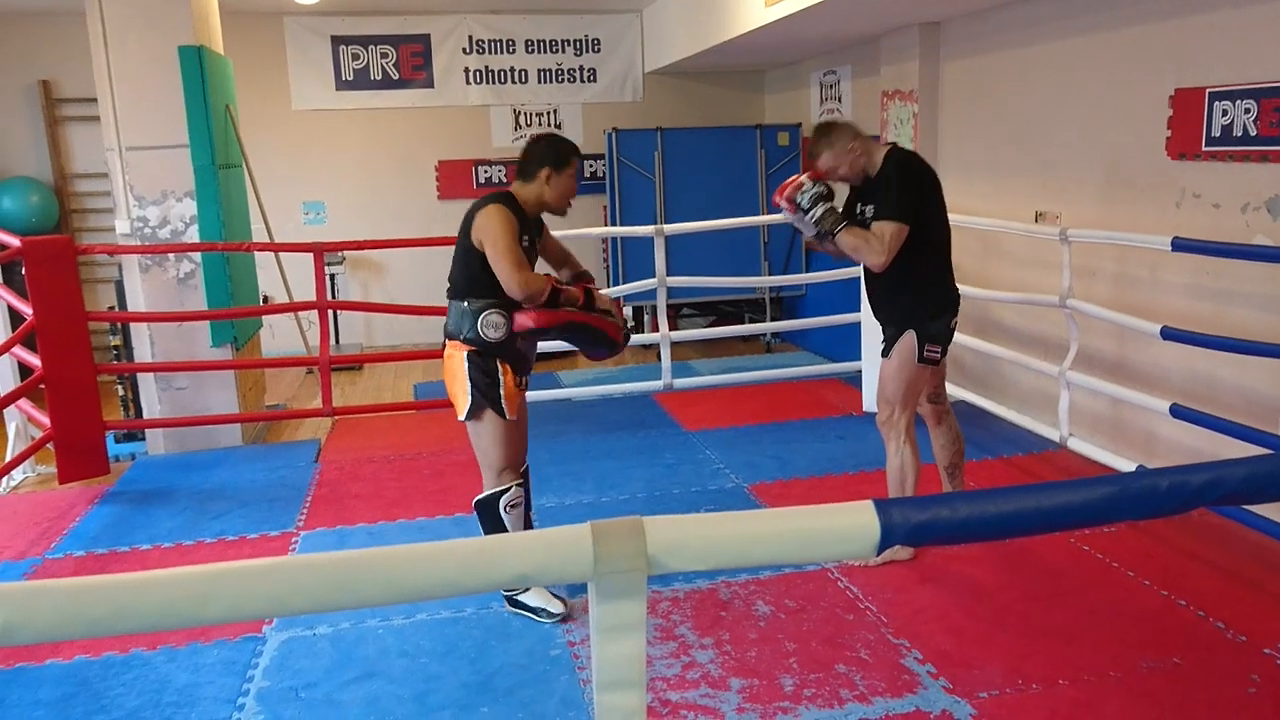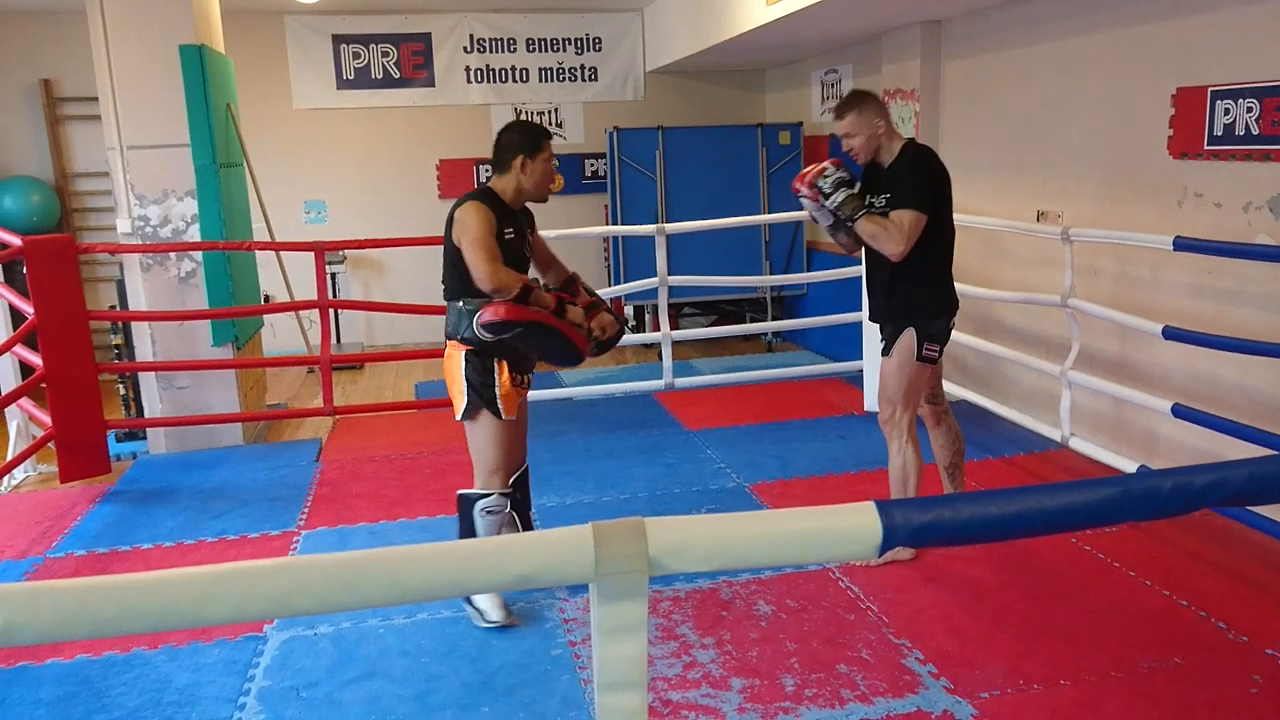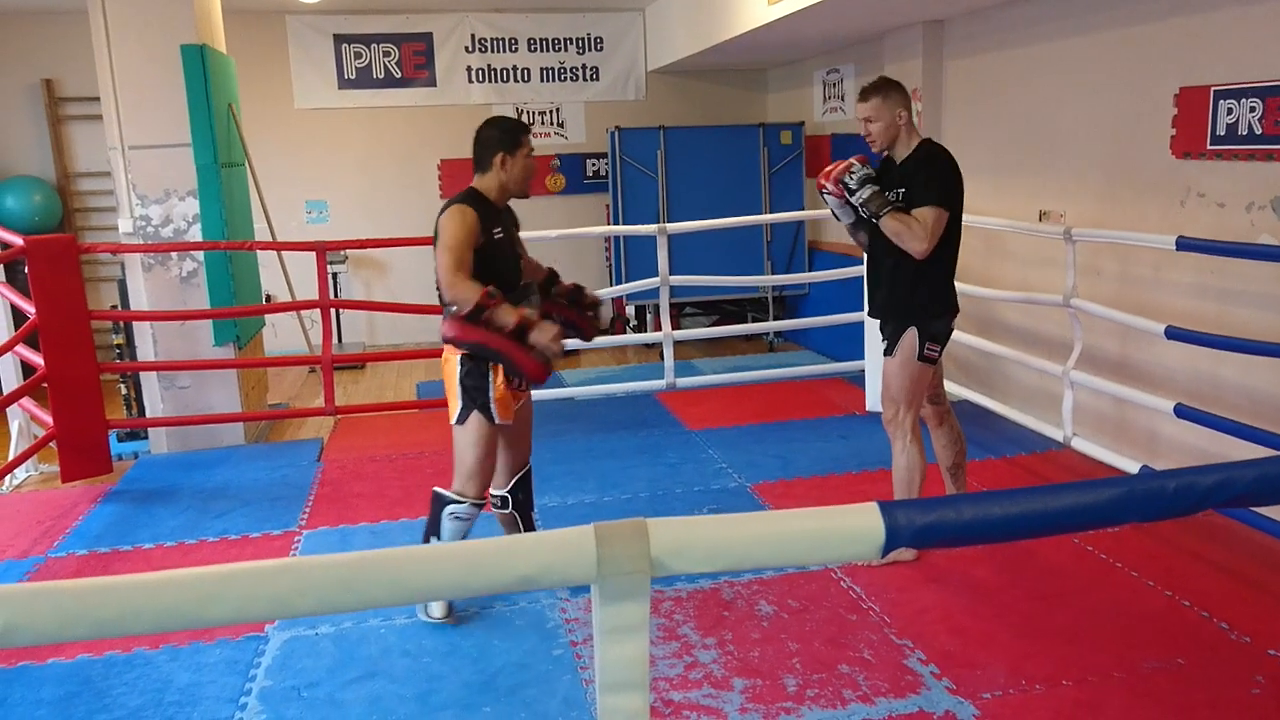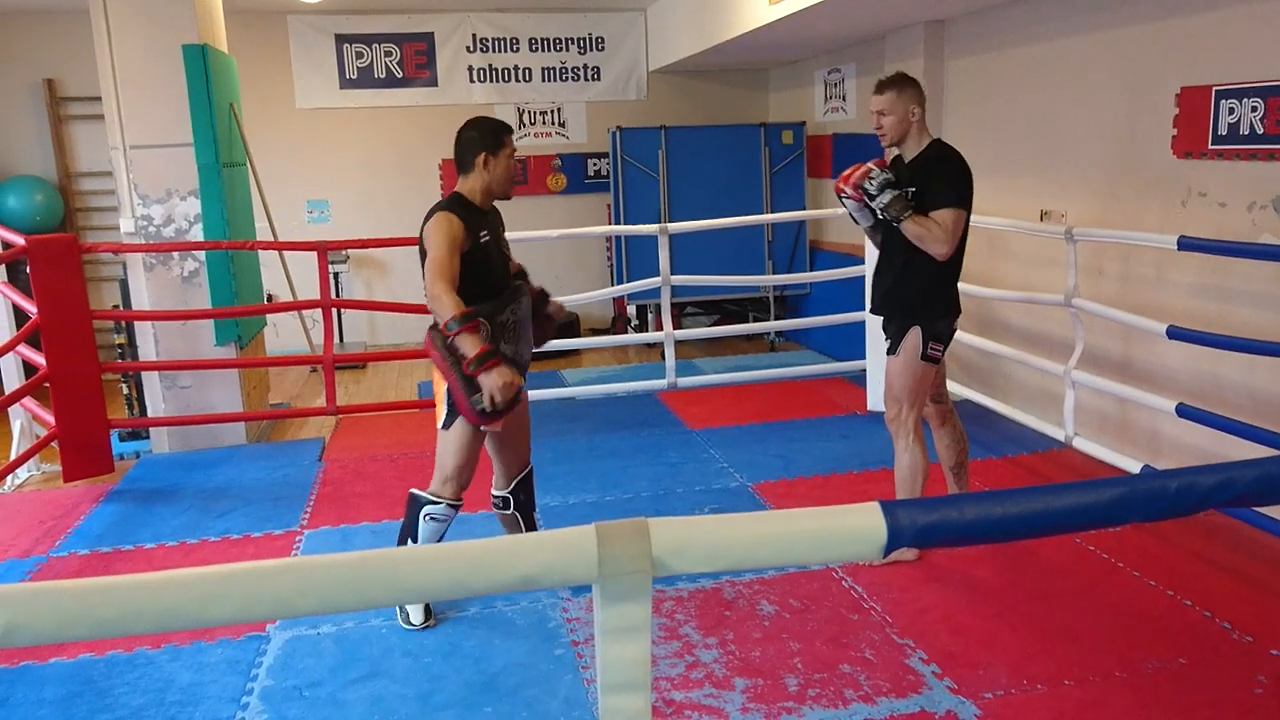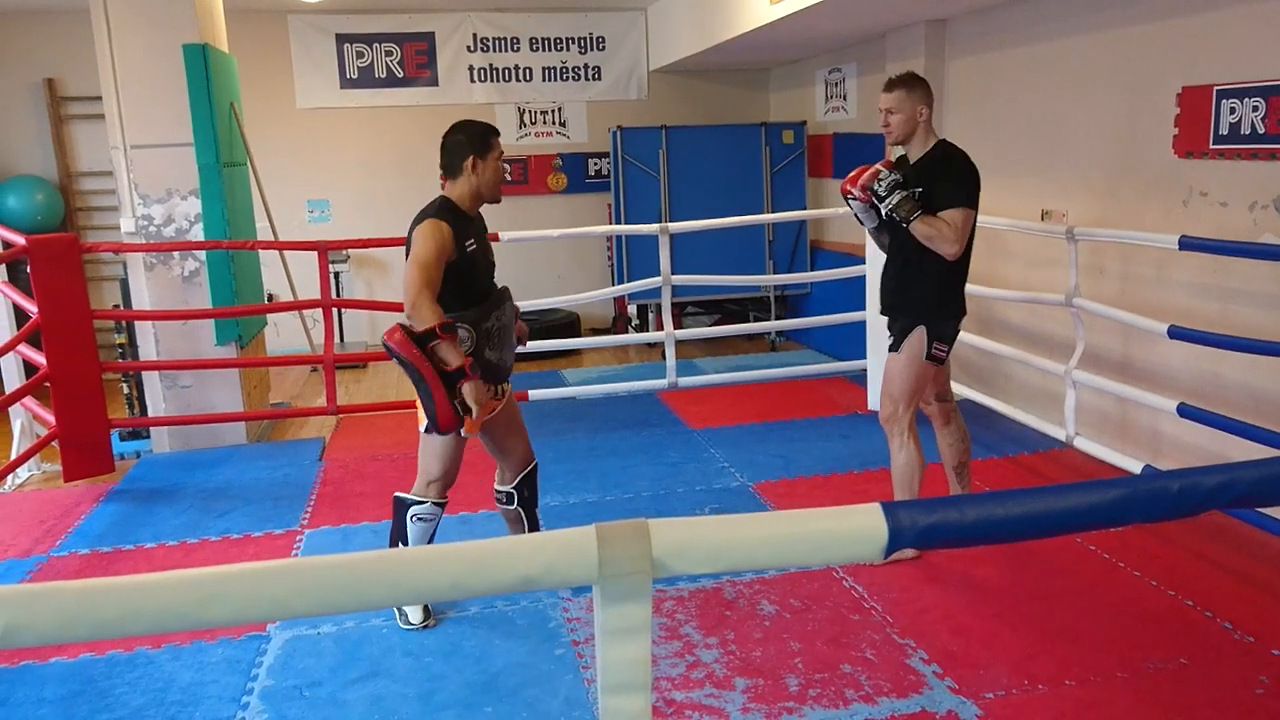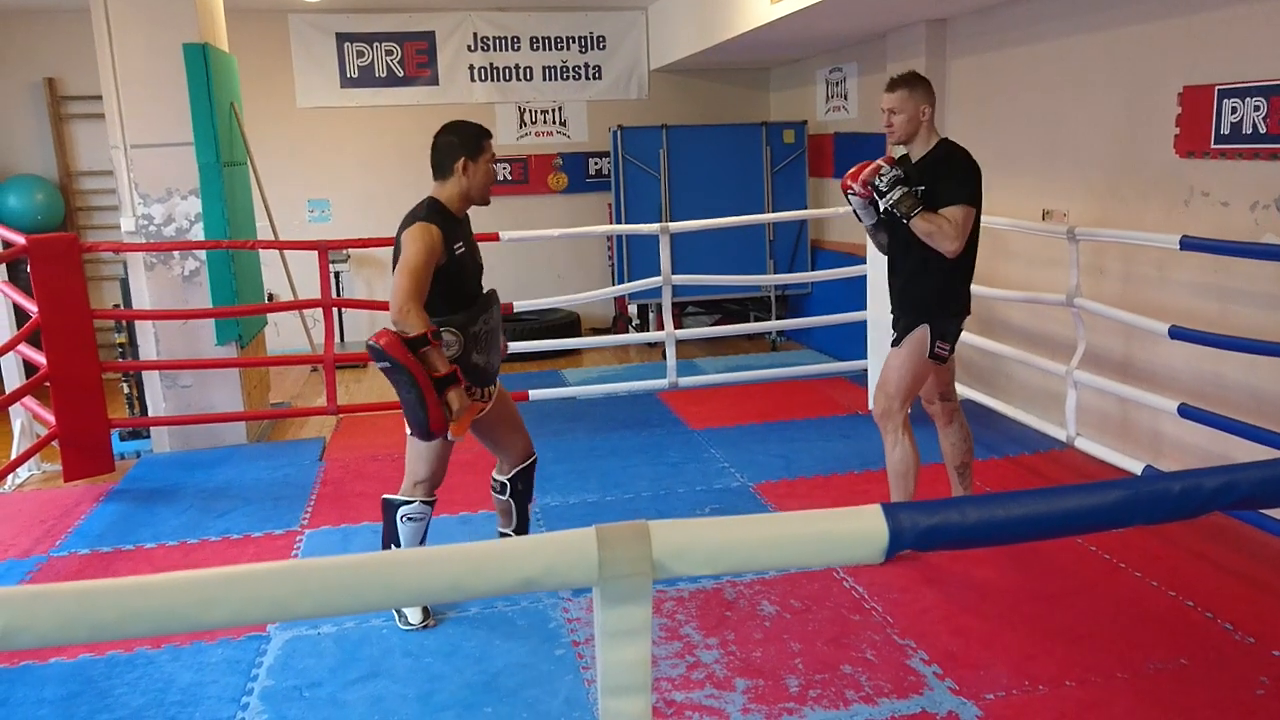
dt=0.1s
person 1, frame 1
left shoulder: (529, 220)
right shoulder: (495, 214)
left elbow: (564, 263)
right elbow: (519, 285)
left wrist: (594, 300)
right wrist: (585, 300)
left hip: (506, 358)
right hip: (479, 361)
left knee: (515, 464)
right knee: (500, 477)
right ankle: (516, 585)
person 1, frame 2
left shoulder: (518, 215)
right shoulder: (475, 212)
left elbow: (552, 269)
right elbow: (491, 278)
left wrist: (591, 305)
right wrist: (562, 305)
left hip: (508, 358)
right hip: (479, 360)
left knee: (514, 466)
right knee: (492, 478)
person 1, frame 3
left shoulder: (503, 215)
right shoulder: (462, 214)
left elbow: (528, 271)
right elbow: (453, 282)
right wrist: (528, 325)
left hip: (509, 361)
right hip: (477, 365)
left knee: (512, 469)
right knee: (473, 482)
person 1, frame 4
left shoulder: (489, 216)
right shoulder: (449, 220)
right elbow: (440, 296)
left wrist: (542, 306)
right wrist: (485, 363)
left hip: (501, 365)
right hip: (469, 372)
left knee: (516, 466)
right knee: (451, 484)
person 1, frame 5
left shoulder: (471, 220)
right shoulder: (437, 227)
right elbow: (418, 305)
left wrist: (508, 323)
right wrist: (462, 373)
left hip: (487, 371)
right hip: (451, 378)
left knee: (519, 461)
right knee: (434, 485)
person 1, frame 6
left shoulder: (457, 221)
right shoulder: (425, 230)
right elbow: (405, 311)
left wrist: (488, 334)
right wrist: (448, 380)
left hip: (475, 373)
right hip: (438, 381)
left knee: (519, 454)
right knee: (421, 486)
person 2, frame 1
left shoulder: (903, 175)
right shoulder: (864, 182)
left elbow: (877, 255)
right elbow: (843, 248)
left wrist: (827, 212)
right wrist: (809, 223)
left hip: (923, 311)
right hip: (909, 311)
left knee: (892, 417)
right knee: (934, 407)
left ankle: (896, 538)
person 2, frame 2
left shoulder: (918, 167)
right shoulder: (874, 172)
left elbow: (895, 244)
right elbow: (854, 242)
left wrist: (845, 200)
right wrist: (825, 212)
left hip: (921, 310)
right hip: (902, 308)
left knee: (894, 416)
right knee: (931, 407)
person 2, frame 3
left shoulder: (935, 165)
right shoulder: (885, 168)
left elbow: (921, 242)
right elbow: (873, 242)
left wrist: (872, 199)
right wrist: (848, 211)
left hip: (922, 310)
right hip: (900, 307)
left knee: (897, 417)
right knee: (931, 408)
person 2, frame 4
left shoulder: (945, 165)
right shoulder: (896, 167)
left elbow: (941, 243)
left wrist: (891, 203)
right wrist: (865, 213)
left hip: (926, 310)
right hip: (904, 306)
left knee: (901, 416)
right knee: (935, 408)
person 2, frame 5
left shoulder: (951, 168)
right shoulder: (899, 170)
left elbow: (951, 244)
left wrist: (900, 205)
right wrist: (870, 218)
left hip: (931, 312)
right hip: (908, 308)
left knee: (895, 414)
right knee: (938, 412)
person 2, frame 6
left shoulder: (954, 165)
right shoulder: (901, 168)
left elbow: (951, 241)
left wrist: (901, 199)
right wrist: (870, 214)
left hip: (935, 307)
right hip: (914, 301)
left knee: (888, 409)
right knee: (941, 407)
